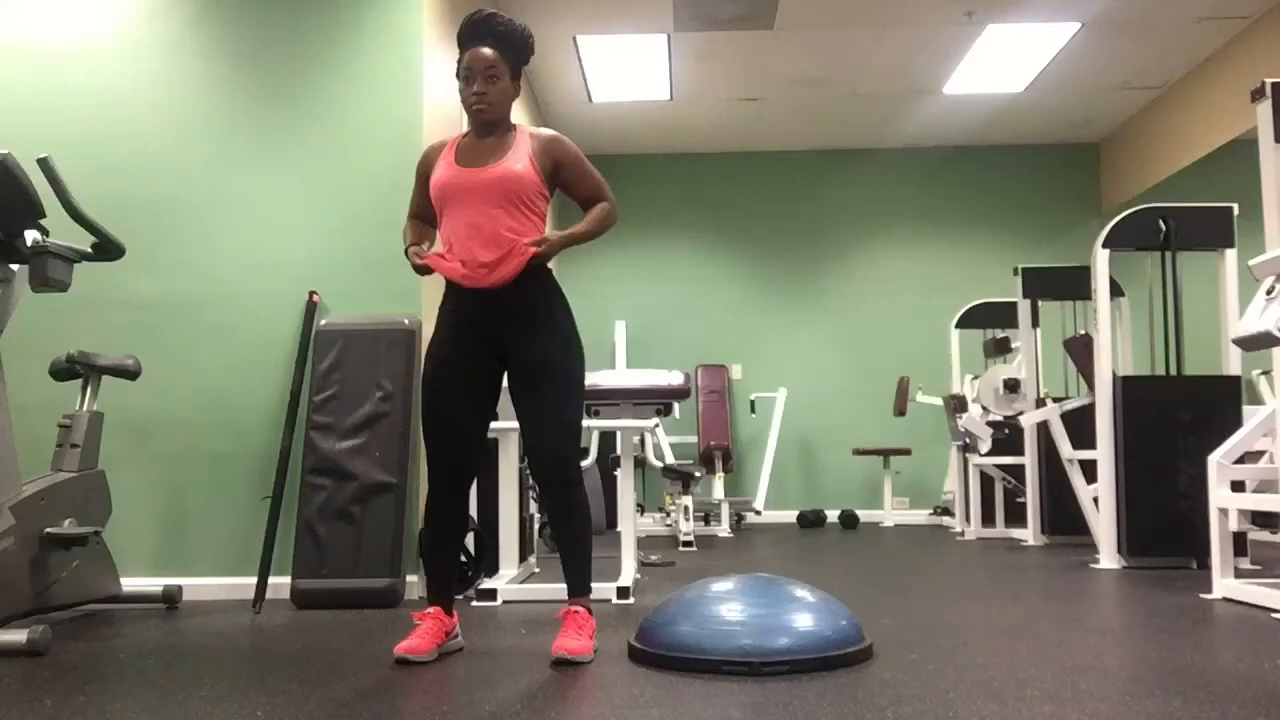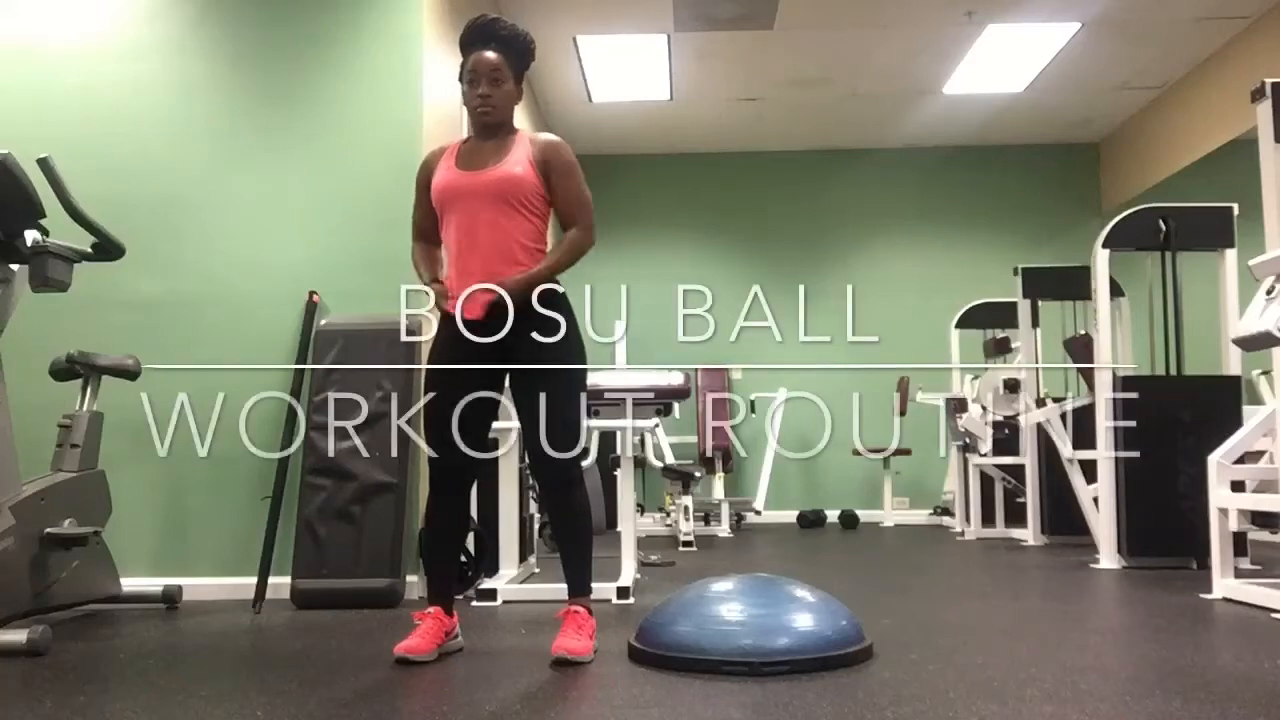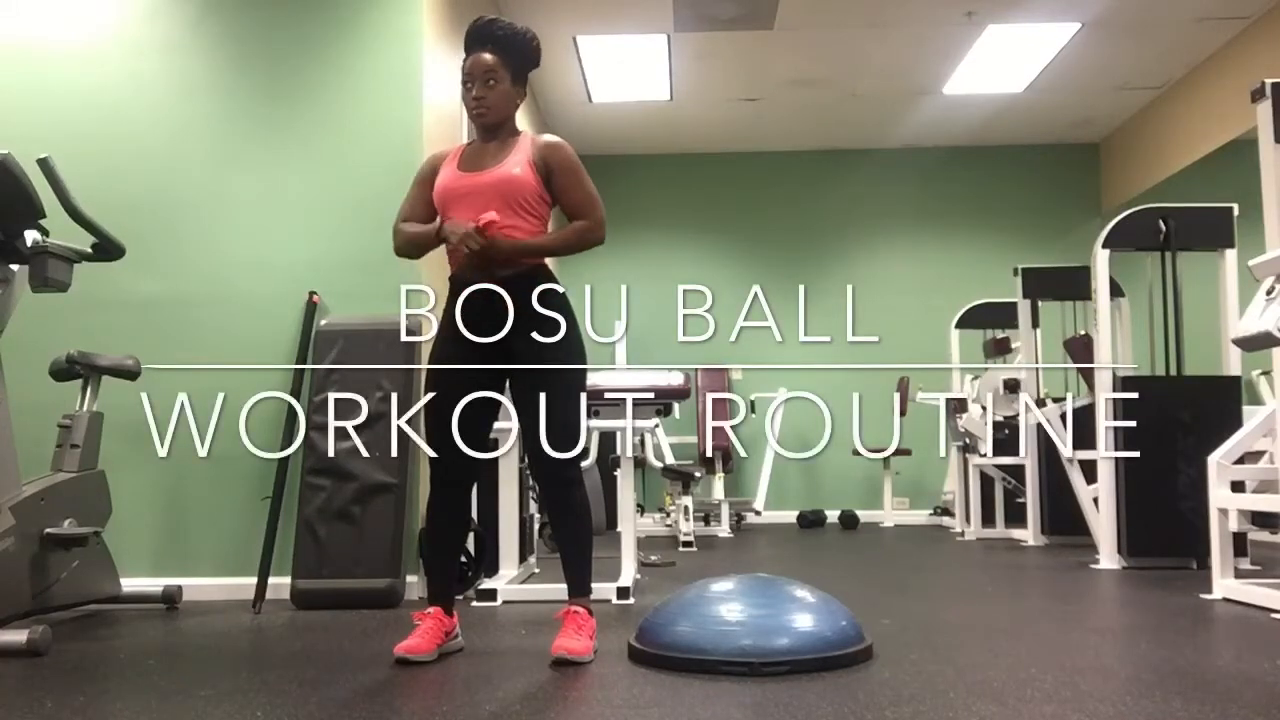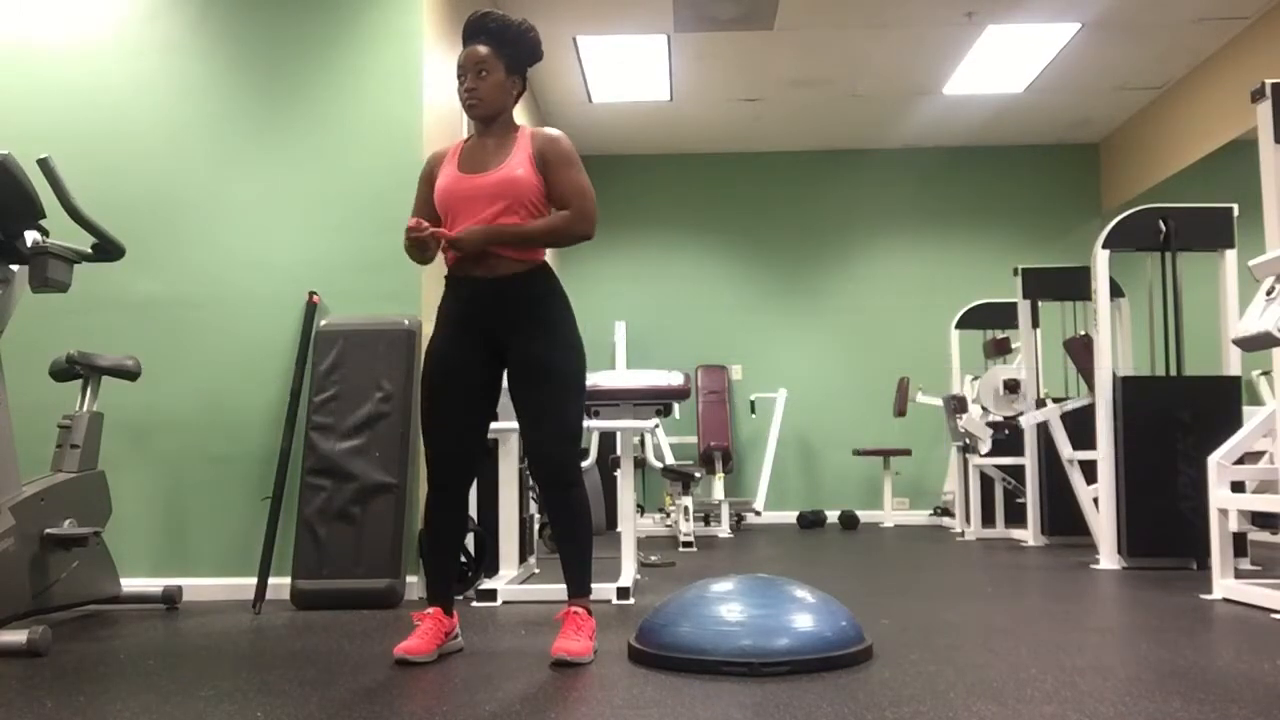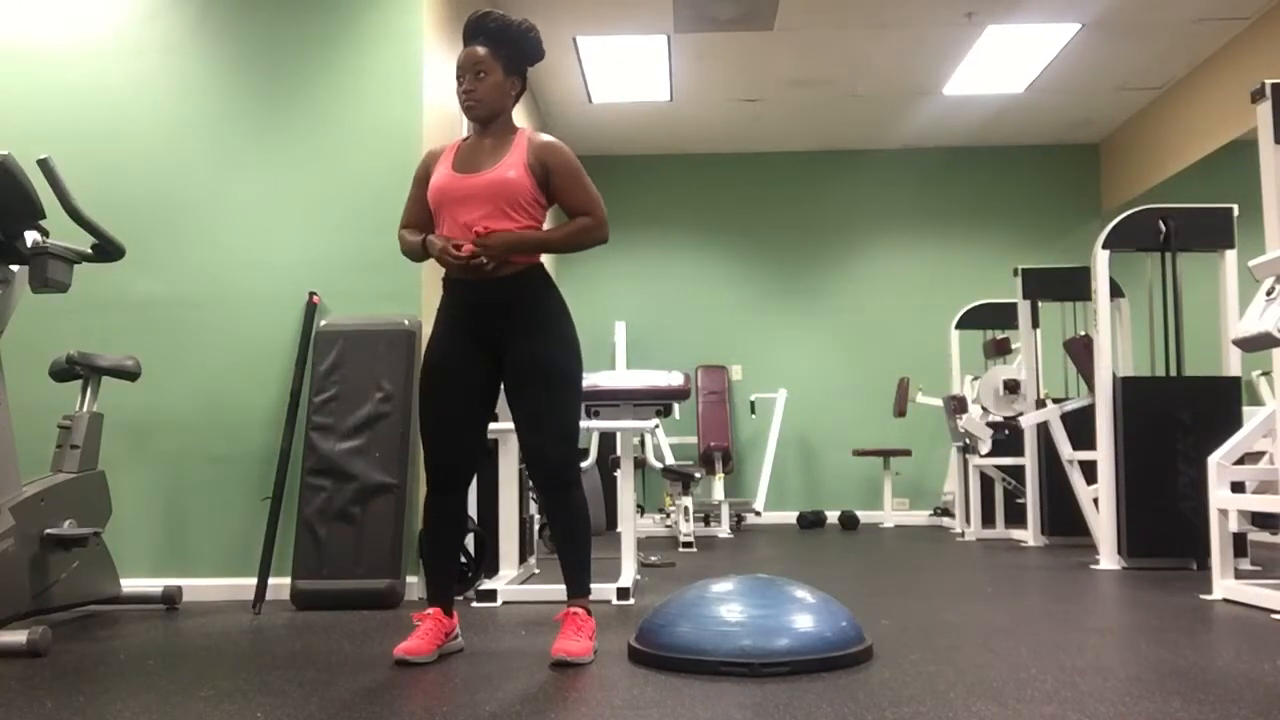
dt=1s
person 1, frame 1
left shoulder: (545, 147)
right shoulder: (436, 158)
left elbow: (604, 204)
right elbow: (418, 218)
left wrist: (558, 240)
right wrist: (415, 249)
left hip: (533, 308)
right hip: (461, 314)
left knee: (555, 461)
right knee: (447, 467)
left ankle: (578, 611)
right ankle: (439, 615)
person 1, frame 2
left shoulder: (546, 151)
right shoulder: (437, 163)
left elbow: (580, 230)
right elbow: (423, 237)
left wrist: (520, 284)
right wrist: (435, 280)
left hip: (537, 315)
right hip: (462, 324)
left knee: (555, 463)
right knee: (448, 467)
left ankle: (578, 611)
right ankle: (439, 615)
person 1, frame 3
left shoulder: (546, 151)
right shoulder: (440, 164)
left elbow: (593, 226)
right elbow: (402, 238)
left wrist: (519, 245)
right wrist: (441, 232)
left hip: (534, 306)
right hip: (465, 312)
left knee: (554, 461)
right knee: (449, 466)
left ankle: (578, 611)
right ankle: (439, 615)
person 1, frame 4
left shoulder: (547, 145)
right shoulder: (440, 162)
left elbow: (582, 220)
right elbow: (421, 248)
left wrist: (494, 235)
right wrist: (422, 238)
left hip: (533, 307)
right hip: (463, 311)
left knee: (554, 462)
right knee: (447, 466)
left ankle: (578, 612)
right ankle: (439, 615)
person 1, frame 5
left shoulder: (542, 151)
right shoulder: (437, 161)
left elbow: (596, 224)
right elbow: (405, 233)
left wrist: (516, 240)
right wrist: (430, 245)
left hip: (528, 309)
right hip: (459, 313)
left knee: (553, 464)
right knee: (445, 468)
left ankle: (577, 613)
right ankle: (439, 616)
